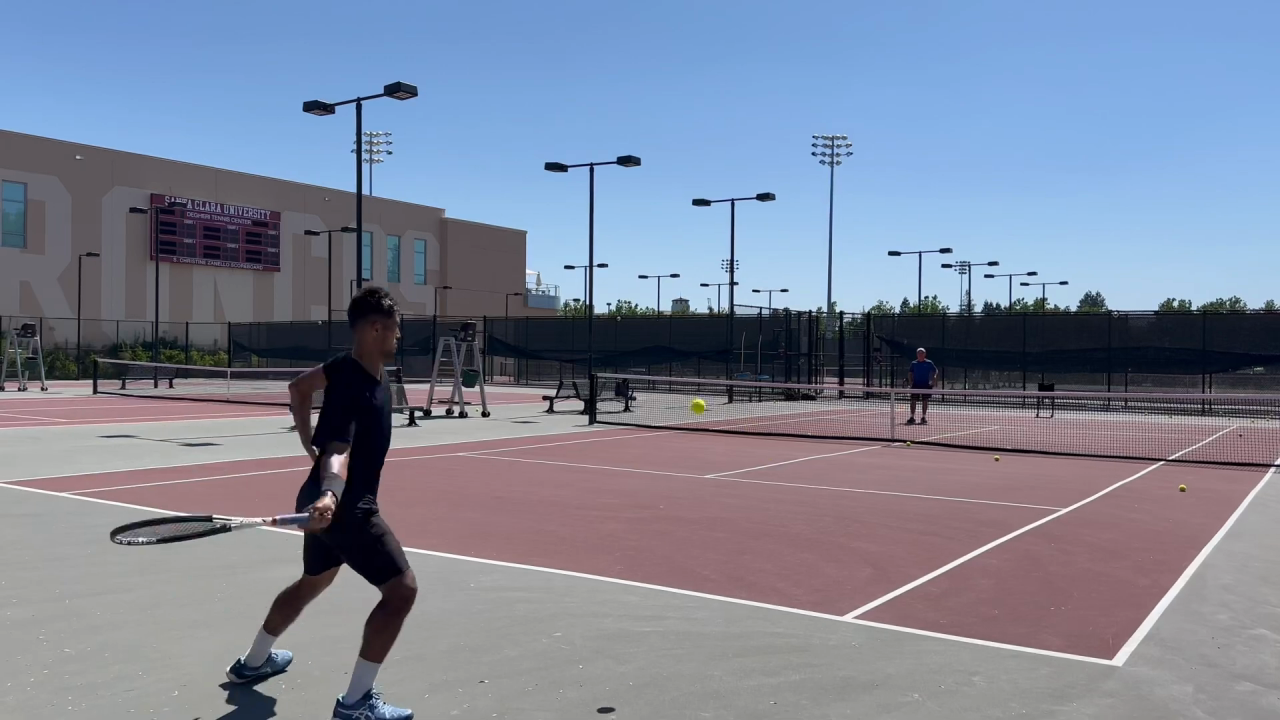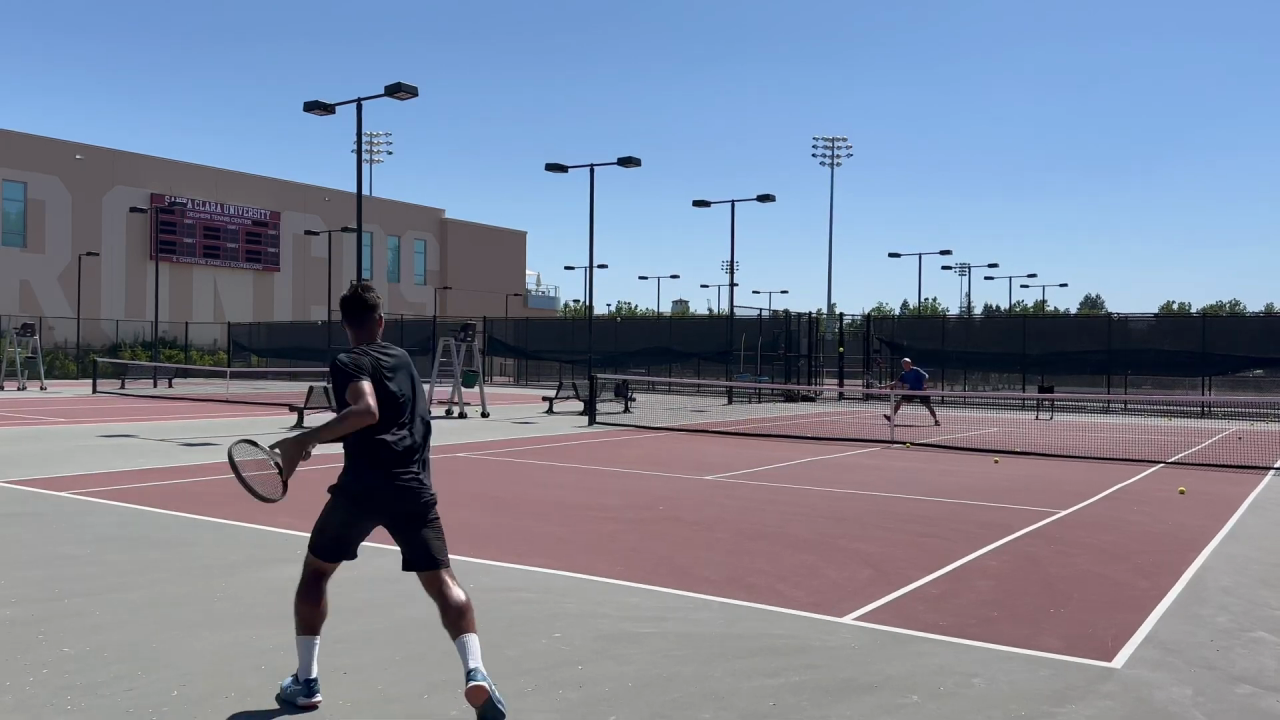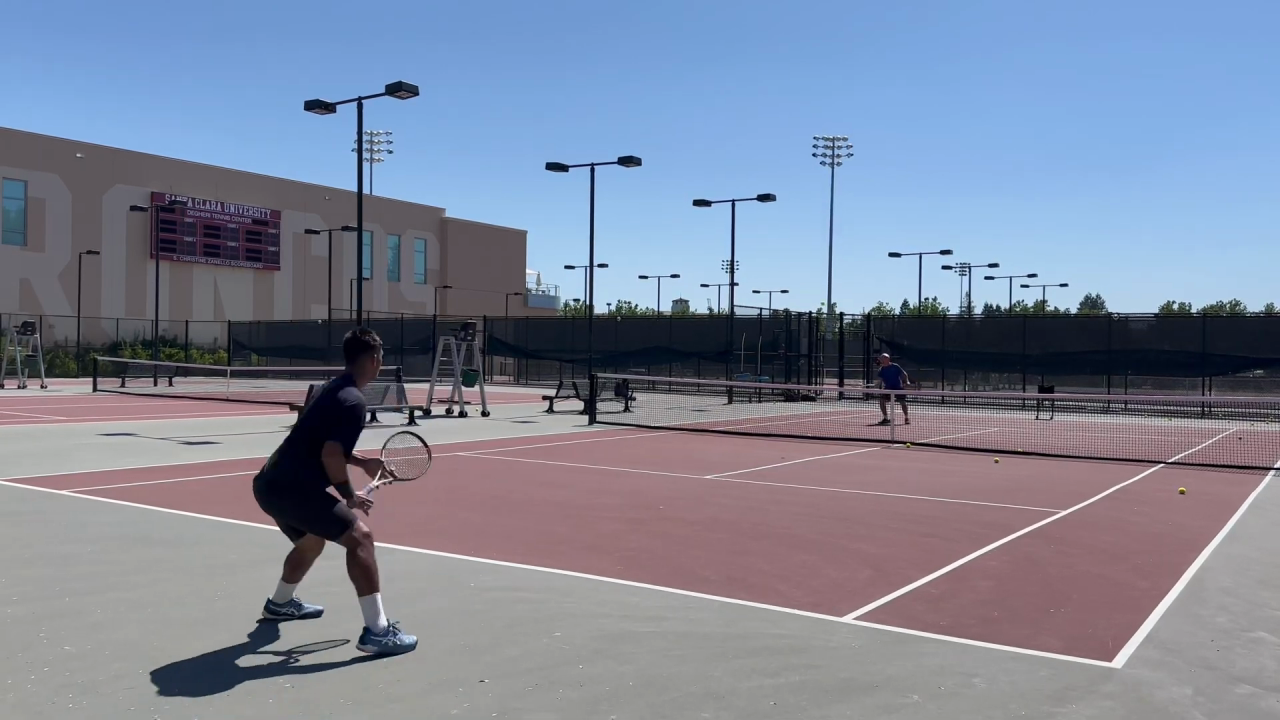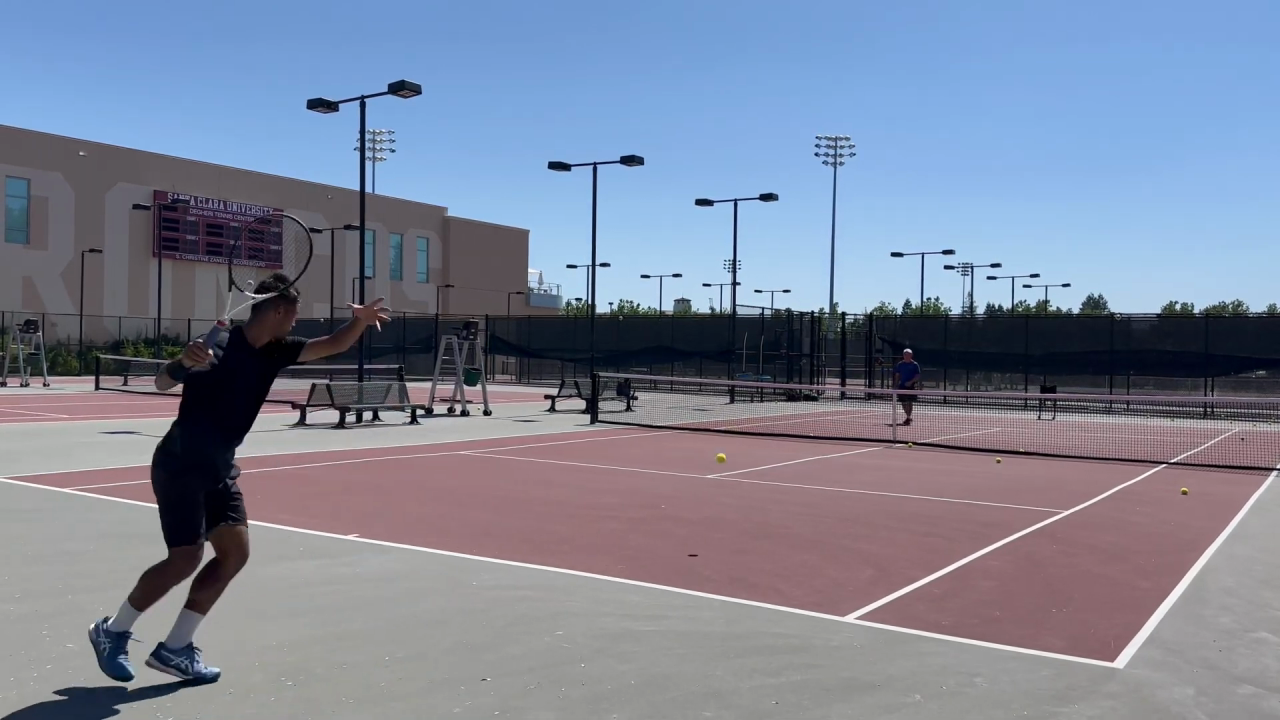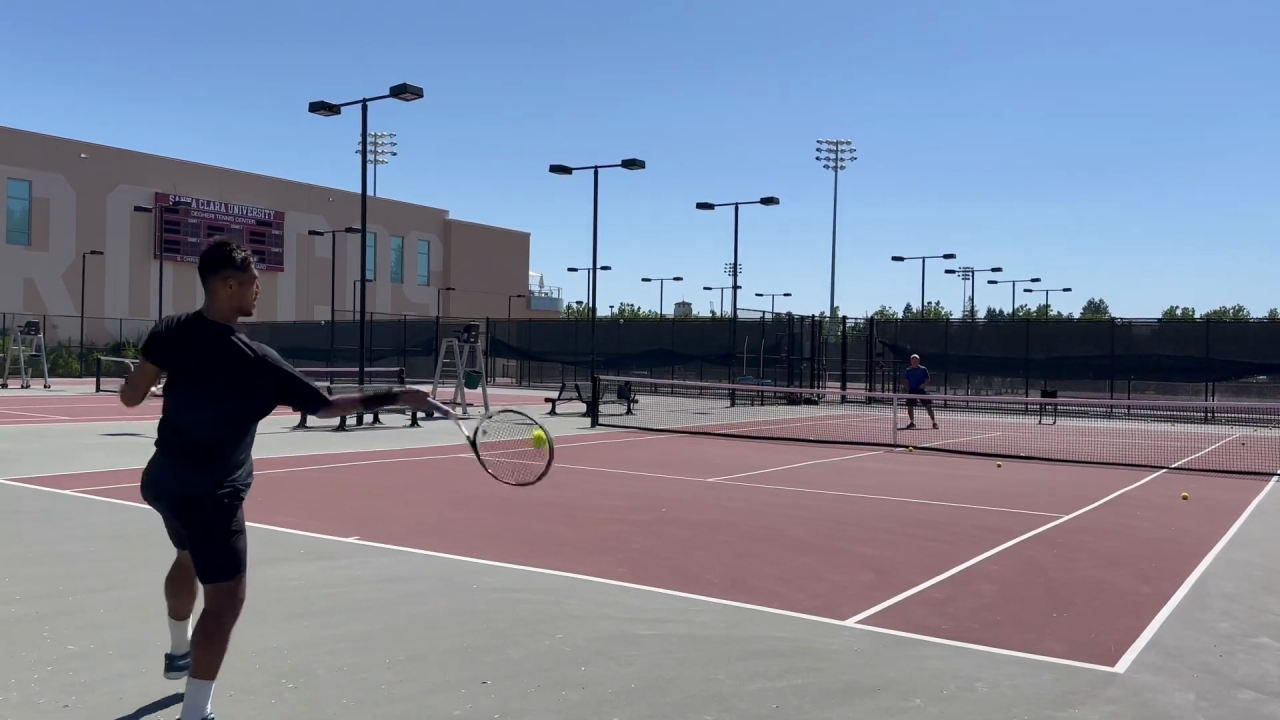
dt=0.7s
person 1, frame 1
left shoulder: (351, 367)
right shoulder: (353, 390)
left elbow: (298, 388)
right elbow: (338, 455)
left wrist: (308, 438)
right wrist: (330, 495)
left hip: (329, 504)
right hip: (345, 510)
left knee: (314, 581)
right knee: (401, 589)
left ankle: (254, 661)
person 1, frame 2
left shoulder: (349, 362)
right shoulder: (402, 359)
left elbow: (367, 411)
left wrist: (304, 441)
right wrist: (322, 439)
left hip: (362, 487)
right hip: (414, 489)
left knee: (315, 571)
right knee: (442, 582)
left ankle: (307, 680)
right ankle: (476, 676)
person 1, frame 3
left shoulder: (332, 390)
right shoulder: (352, 402)
right elbow: (330, 455)
left wrist: (361, 460)
right wrist: (347, 493)
left hip: (271, 484)
right hip: (296, 487)
left knee: (313, 540)
right knee: (359, 537)
left ankle: (281, 602)
right ankle: (377, 630)
person 1, frame 4
left shoulder: (274, 349)
right shoulder: (219, 347)
left elbow: (331, 345)
right elbow: (166, 380)
left wrist: (360, 320)
right wrist: (187, 361)
left hip: (218, 468)
right hip: (179, 467)
left knee: (235, 551)
right knee: (185, 557)
left ankle: (174, 649)
right ankle: (112, 632)
person 1, frame 5
left shoulder: (169, 331)
right shoulder: (256, 361)
left elbow: (130, 396)
right elbow: (324, 407)
right wrist: (397, 397)
left hip: (162, 481)
right hip: (203, 493)
left knee: (189, 560)
right knee: (225, 598)
left ankle: (179, 653)
